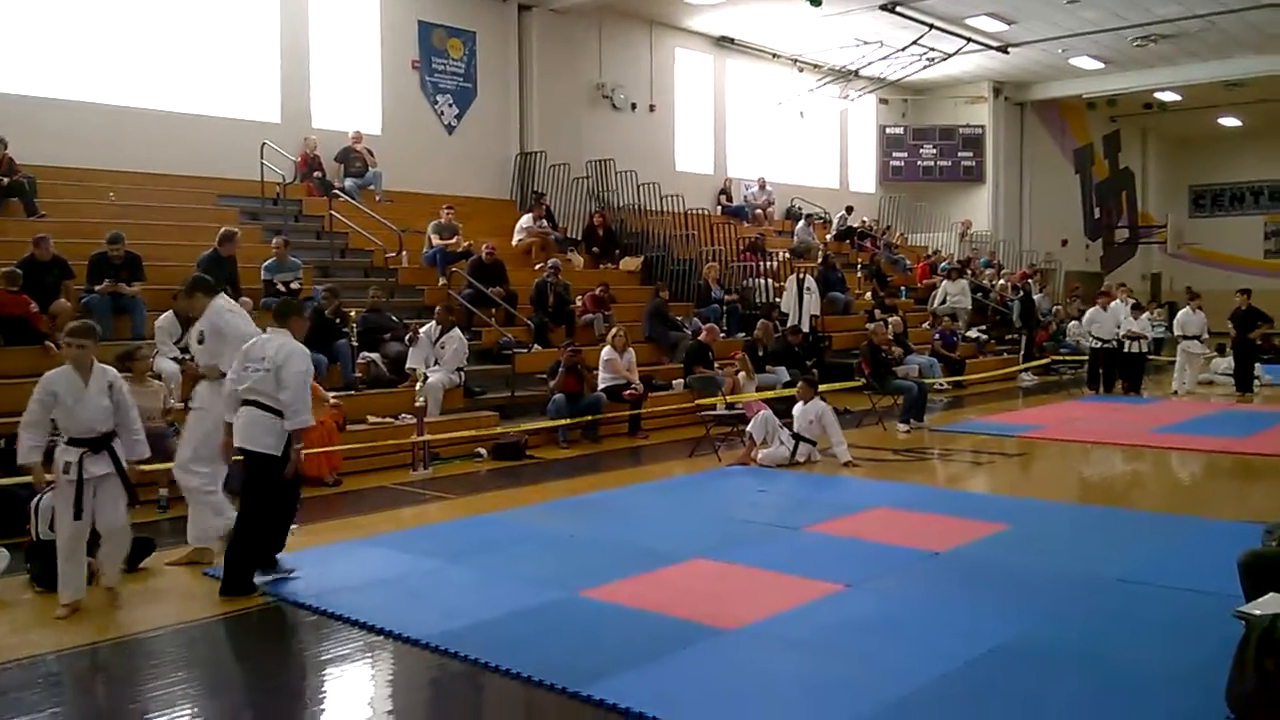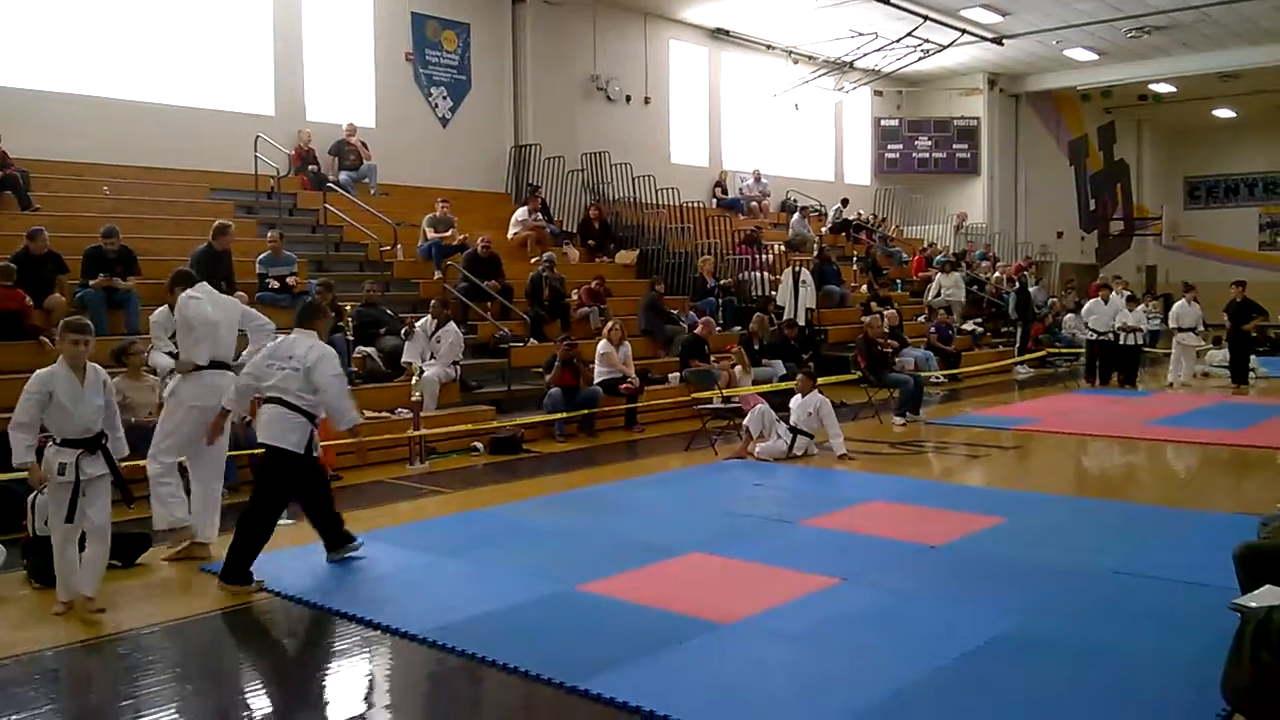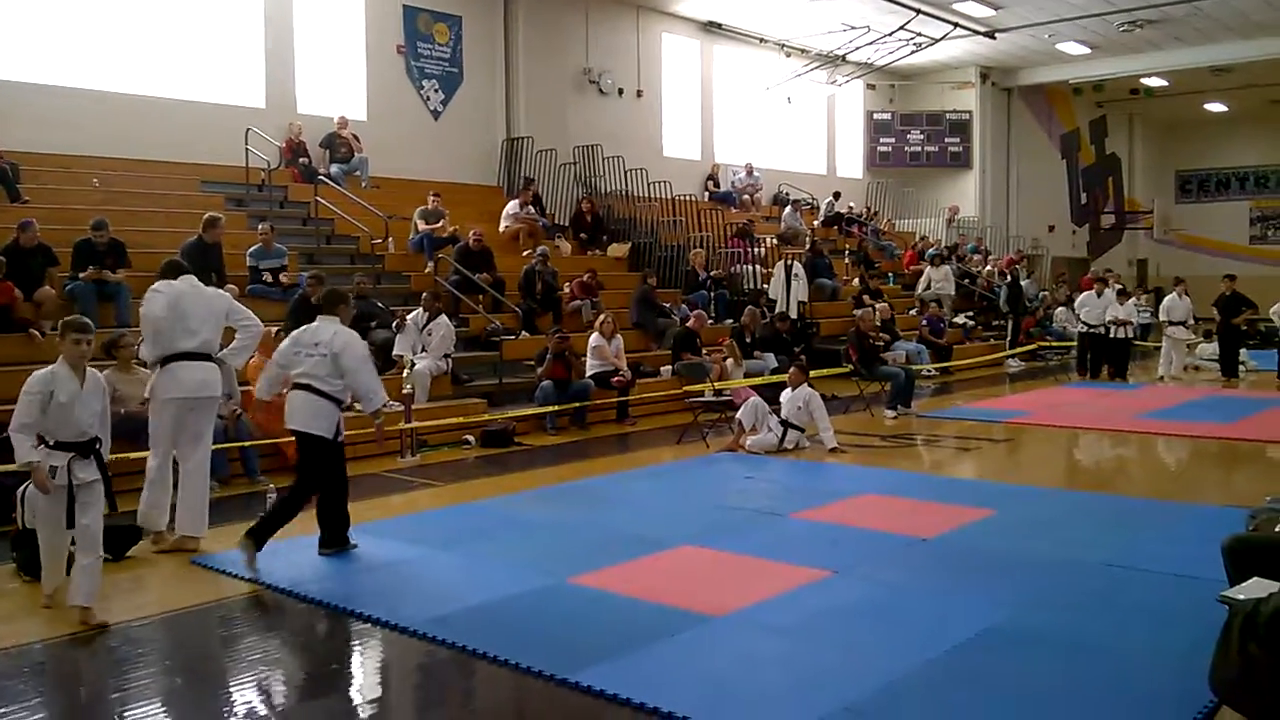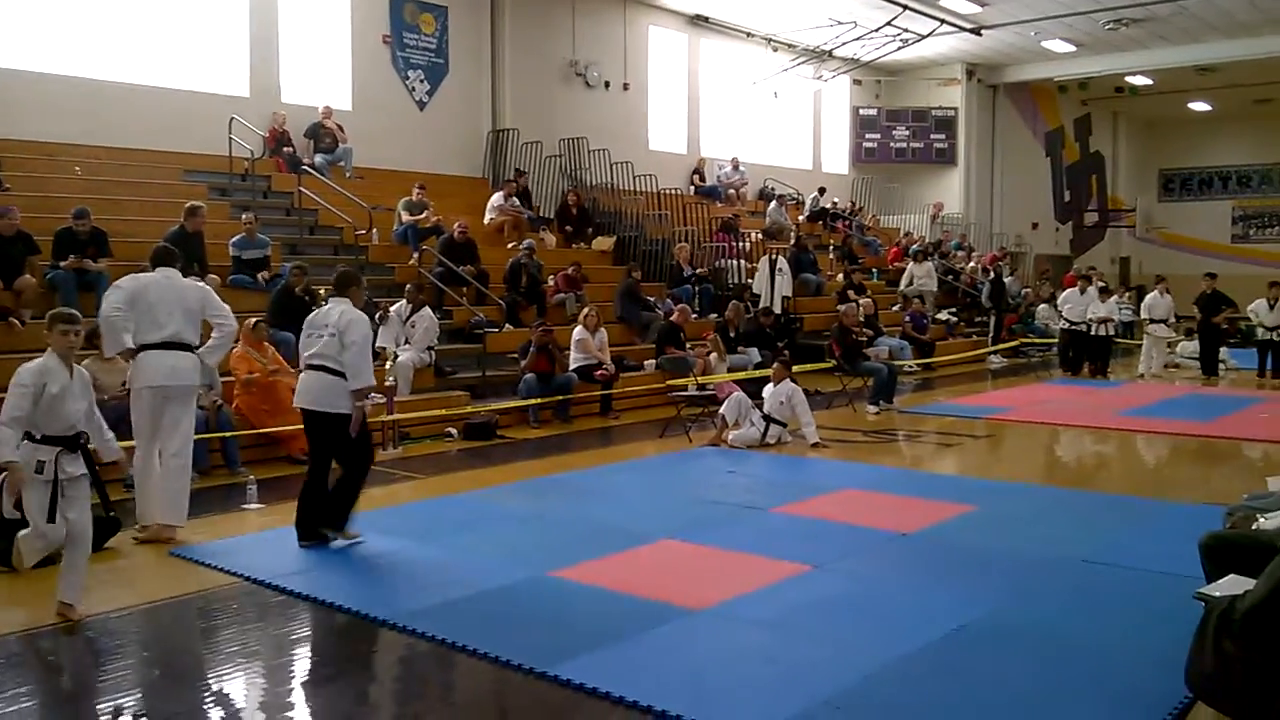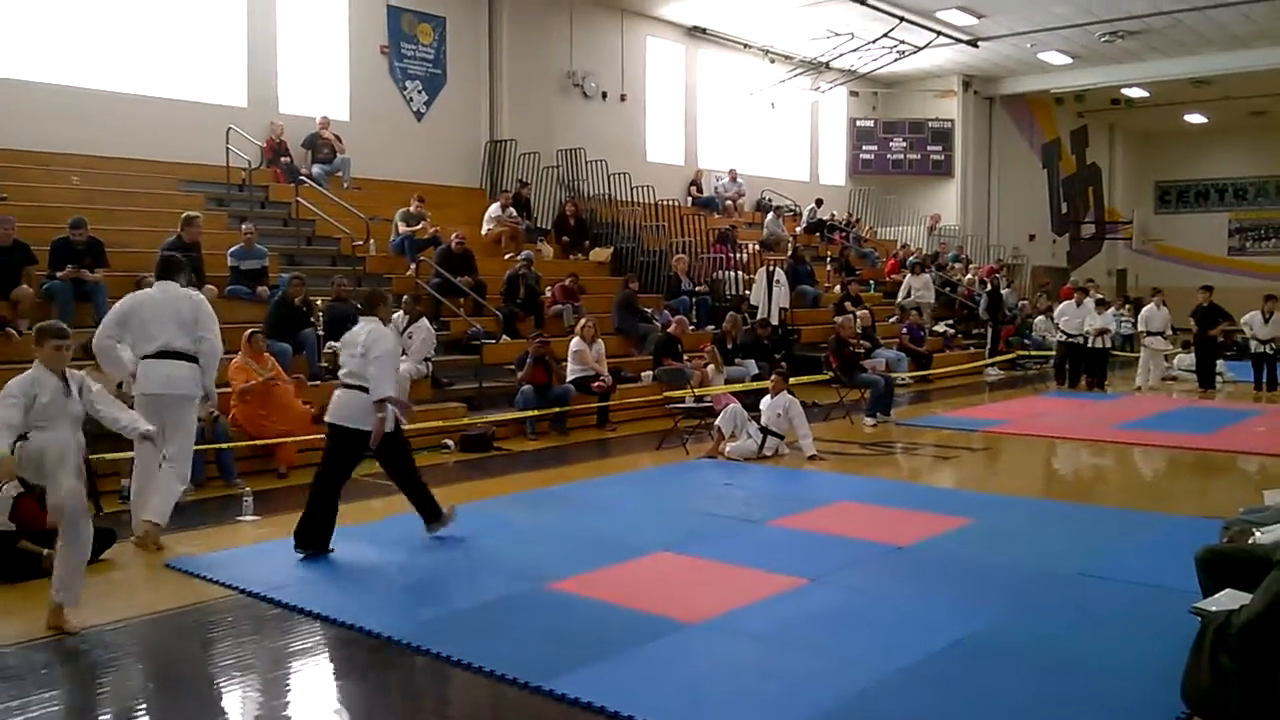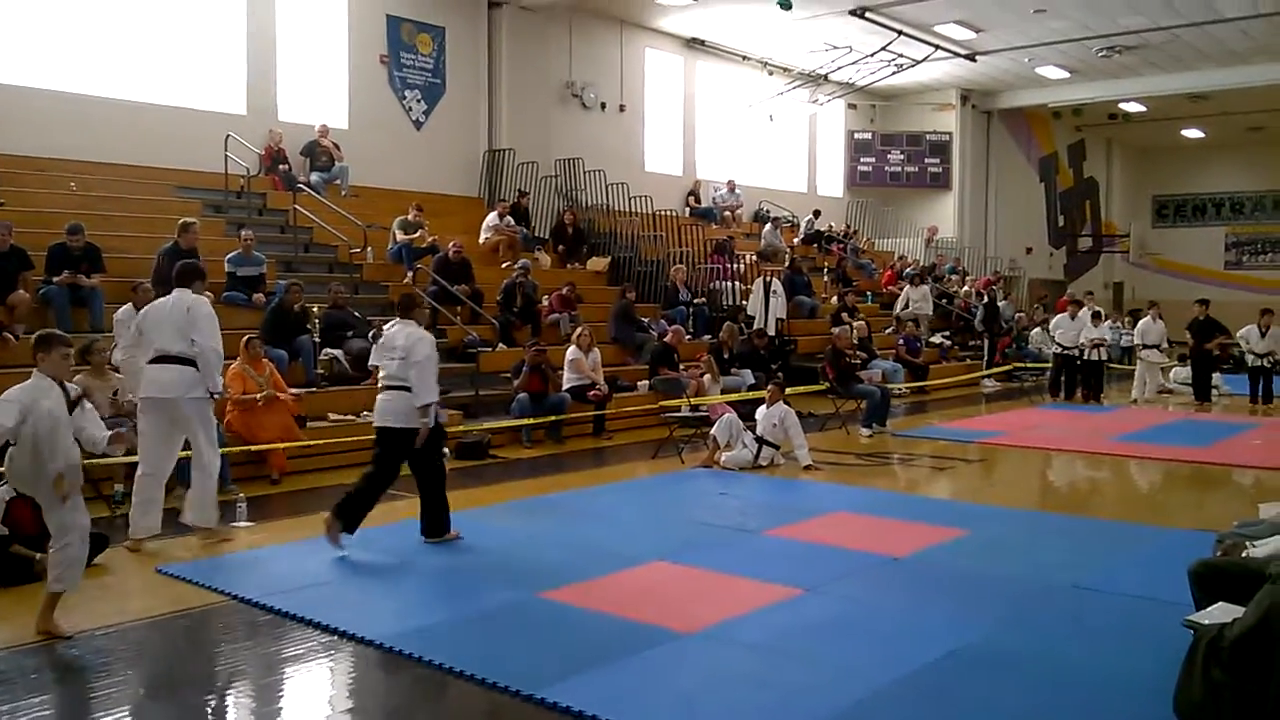
dt=0.2s
person 1, frame 1
left shoulder: (111, 377)
right shoulder: (53, 380)
left elbow: (129, 420)
right elbow: (32, 424)
left wrist: (134, 457)
right wrist: (34, 463)
left hip: (107, 458)
right hip: (72, 460)
left knee: (115, 527)
right knee: (70, 532)
left ankle: (109, 579)
right ankle: (72, 596)
person 1, frame 2
left shoulder: (100, 376)
right shoulder: (44, 380)
left elbow: (112, 419)
right elbow: (21, 426)
left wrist: (117, 455)
right wrist: (30, 464)
left hip: (98, 459)
right hip: (63, 461)
left knee: (99, 527)
right knee: (65, 531)
left ankle: (87, 594)
right ankle: (67, 594)
person 1, frame 3
left shoulder: (97, 380)
right shoulder: (43, 380)
right elbow: (21, 427)
left wrist: (100, 457)
right wrist: (33, 465)
left hip: (90, 464)
right hip: (55, 463)
left knee: (91, 535)
right knee: (53, 533)
left ankle: (84, 605)
right ankle: (50, 585)
person 1, frame 4
left shoulder: (82, 376)
right shoulder: (33, 373)
left elbow: (92, 418)
left wrist: (113, 451)
left hip: (73, 458)
right hip: (38, 459)
left knee: (80, 533)
right knee: (50, 533)
left ankle: (67, 601)
person 1, frame 5
left shoulder: (78, 382)
left elbow: (109, 409)
left wrist: (142, 429)
left hip: (67, 463)
right hip: (34, 455)
left knee: (78, 534)
right knee: (66, 444)
left ankle: (57, 611)
right ankle: (59, 506)
person 1, frame 6
left shoulder: (72, 394)
left elbow: (91, 432)
left wrist: (112, 439)
left hip: (60, 465)
right hip: (29, 458)
left knee: (74, 535)
right knee: (52, 413)
left ankle: (46, 617)
right ankle: (63, 475)
person 2, frame 1
left shoulder: (219, 311)
right shoulder: (225, 310)
left elbow: (245, 337)
left wrist: (222, 367)
left hip: (219, 395)
right hip: (220, 395)
left knee: (189, 467)
right knee: (209, 472)
left ankle: (226, 525)
right ankle: (202, 545)
person 2, frame 2
left shoulder: (190, 298)
right shoulder: (230, 302)
left elbow: (209, 322)
right elbow: (265, 329)
left wrist: (195, 360)
right wrist: (242, 362)
left hip: (197, 384)
right hip: (224, 384)
left knee: (162, 456)
right knee: (209, 467)
left ankle: (178, 525)
right ankle: (200, 541)
person 2, frame 3
left shoulder: (163, 289)
right shoulder: (218, 296)
left elbow: (154, 318)
right elbow: (254, 327)
left wrist: (152, 355)
right wrist: (226, 358)
left hip: (174, 376)
right hip: (208, 377)
left knee: (160, 455)
right knee: (197, 458)
left ankle: (156, 527)
right ankle: (189, 533)
person 2, frame 4
left shoulder: (136, 282)
right shoulder: (199, 290)
left elbow: (110, 313)
right elbow: (228, 327)
left wrist: (123, 348)
right wrist: (204, 358)
left hip: (149, 367)
right hip: (185, 368)
left knee: (146, 447)
right knee: (178, 448)
left ankle: (148, 520)
right ankle: (167, 521)
person 2, frame 5
left shoulder: (134, 300)
right shoulder: (194, 299)
left elbow: (102, 341)
right elbow: (211, 346)
left wrist: (126, 371)
right wrist: (208, 385)
left hip: (150, 378)
right hip: (185, 378)
left knee: (146, 456)
right knee: (176, 458)
left ankle: (142, 527)
right ankle: (152, 521)
person 2, frame 6
left shoulder: (152, 308)
right shoulder: (199, 303)
left elbow: (132, 352)
right elbow: (209, 348)
right wrist: (213, 385)
left hip: (153, 382)
right hip: (187, 382)
left knee: (152, 461)
right knee: (206, 455)
left ankle: (138, 533)
right ankle: (205, 522)
person 3, frame 1
left shoulder: (252, 346)
right shoulder: (295, 352)
left elbow: (233, 389)
right elbow: (296, 401)
left wrist: (230, 429)
right wrist: (299, 445)
left hip: (248, 425)
right hip: (271, 432)
left knee: (284, 496)
right knee: (258, 509)
left ankle: (265, 559)
right ankle: (235, 583)
person 3, frame 2
left shoulder: (276, 346)
right shoulder: (321, 353)
left elbow: (246, 381)
right elbow: (335, 396)
left wrist: (220, 418)
right wrist: (355, 433)
left hip: (271, 421)
right hip: (292, 429)
left knee: (314, 486)
right knee: (266, 503)
left ankle: (338, 543)
right ankle: (234, 573)
person 3, frame 3
left shoulder: (299, 334)
right shoulder: (347, 338)
left elbow: (274, 369)
right elbow: (364, 380)
left wrist: (261, 402)
right wrist: (379, 415)
left hip: (299, 408)
right hip: (322, 413)
left knee: (333, 475)
right knee: (307, 484)
left ankle: (335, 538)
right ankle: (257, 536)
person 3, frame 4
left shoulder: (315, 317)
right shoulder: (356, 318)
right elbow: (357, 362)
right wrist: (359, 401)
left hip: (309, 390)
right hip: (337, 395)
left knee: (319, 462)
right knee: (358, 460)
left ankle: (310, 530)
right ankle: (333, 521)
person 3, frame 5
left shoulder: (351, 336)
right shoulder: (383, 336)
right elbow: (381, 378)
left wrist: (387, 408)
right wrist: (381, 416)
left hip: (343, 407)
right hip: (369, 411)
left knee: (331, 475)
right knee: (402, 469)
left ankle: (310, 539)
right ankle: (434, 517)
person 3, frame 6
left shoulder: (387, 336)
right shoulder: (422, 339)
right elbow: (423, 381)
right wrist: (425, 416)
left hip: (386, 406)
right hip: (411, 410)
left knee: (382, 471)
right knee: (431, 470)
left ankle: (341, 517)
right ankle: (436, 529)
